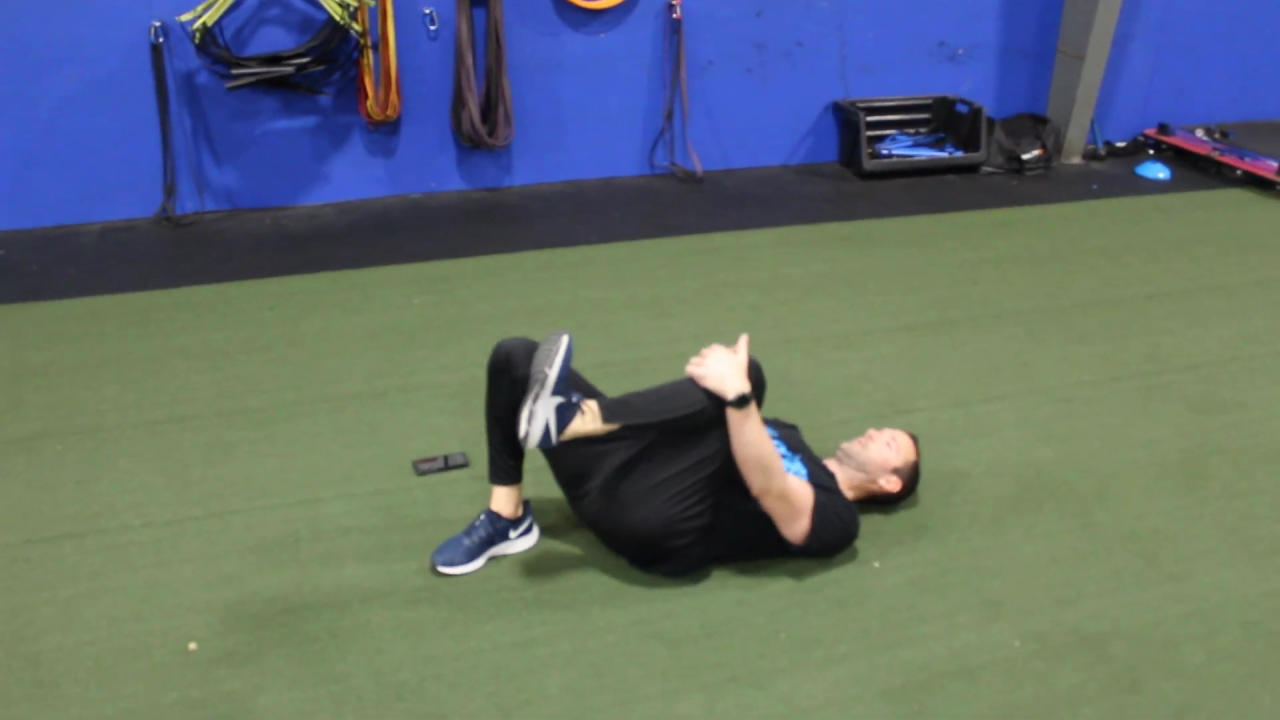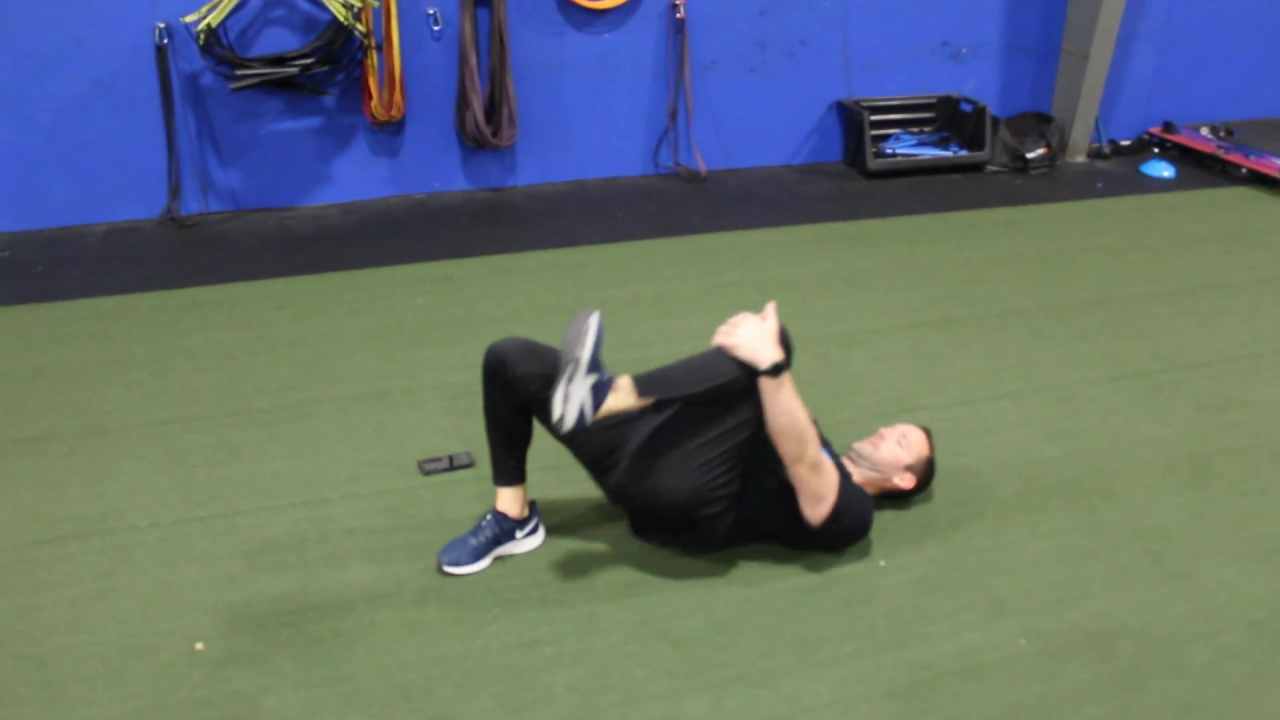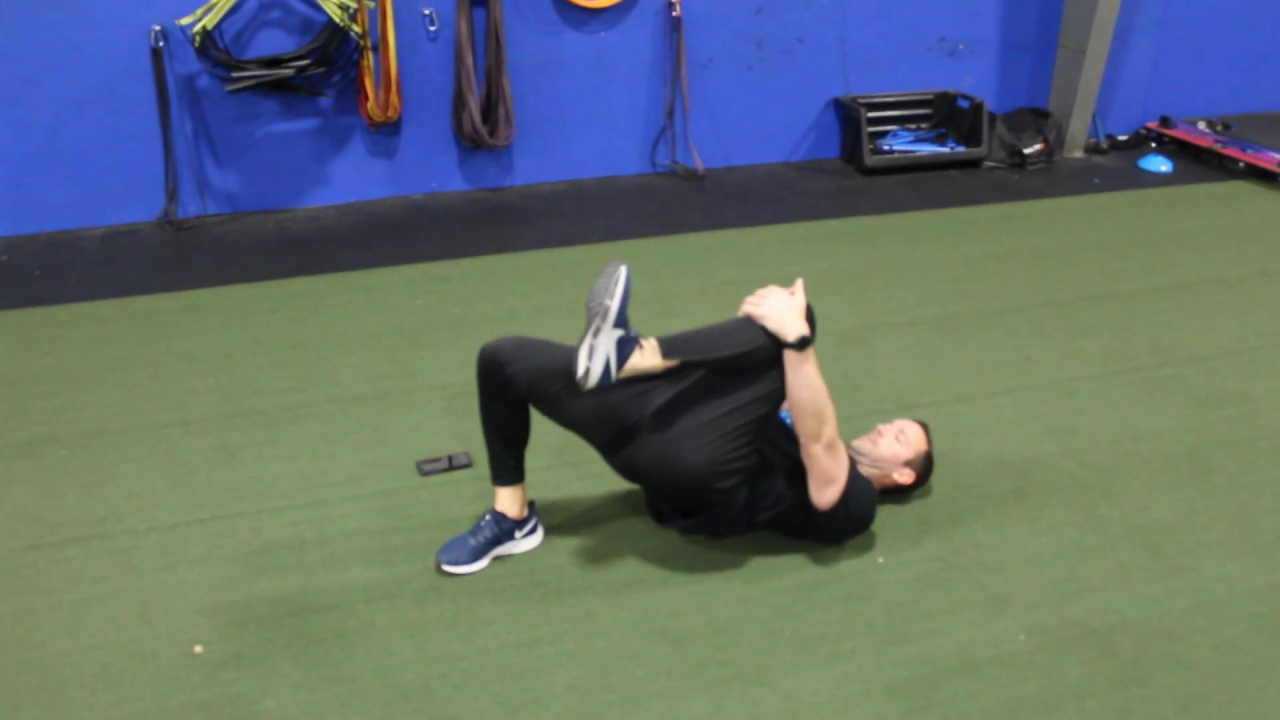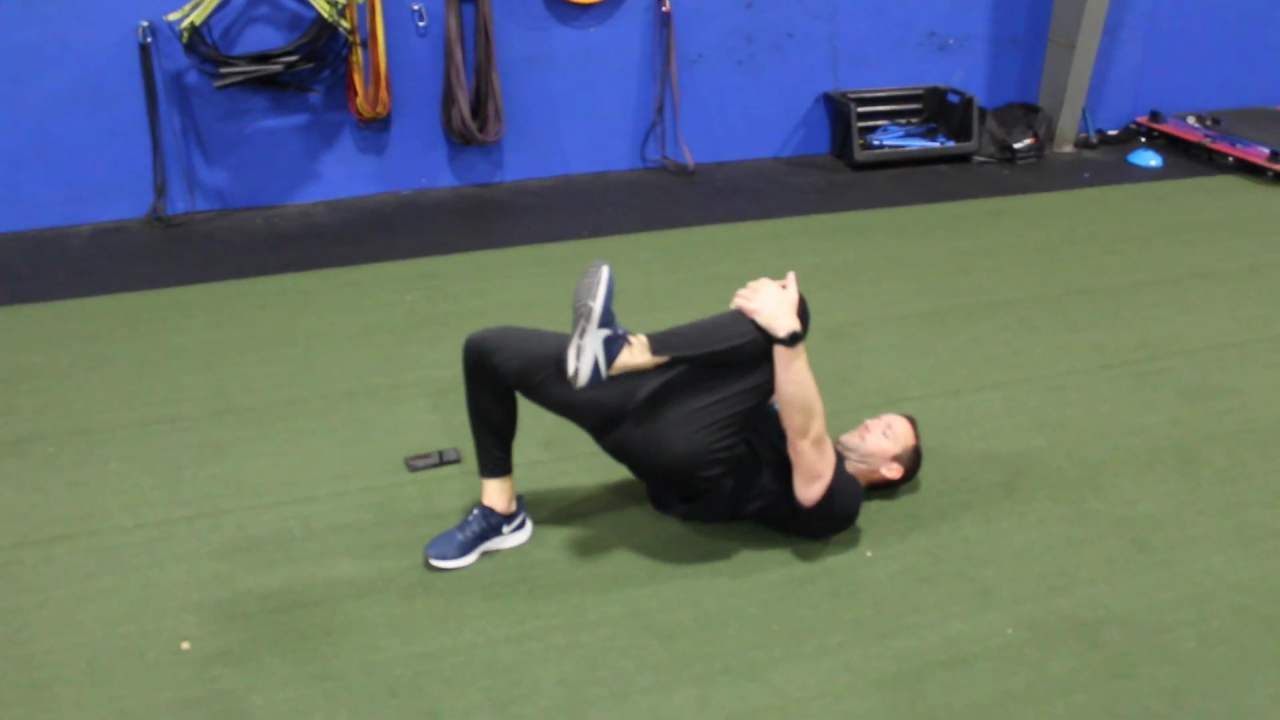
dt=0.2s
person 1, frame 1
left shoulder: (834, 518)
right shoulder: (790, 444)
left elbow: (767, 490)
left wrist: (737, 392)
right wrist: (717, 377)
left hip: (657, 521)
right hip: (621, 474)
left knee: (742, 381)
right knee: (516, 355)
left ankle: (569, 420)
right ankle: (506, 519)
person 1, frame 2
left shoulder: (849, 510)
right shoulder: (815, 466)
left elbow: (801, 459)
left wrist: (767, 362)
right wrist: (740, 350)
left hip: (685, 491)
right hip: (648, 446)
left knee: (768, 352)
right knee: (508, 357)
left ankle: (599, 399)
right ankle: (512, 518)
person 1, frame 3
left shoulder: (852, 502)
right shoulder: (805, 451)
left elbow: (819, 441)
left wrist: (796, 338)
right wrist: (760, 326)
left hip: (699, 465)
right hip: (656, 425)
left knee: (793, 325)
right knee: (502, 359)
left ankle: (629, 355)
right ankle: (512, 519)
person 1, frame 4
left shoulder: (837, 497)
right shoulder: (800, 448)
left elbow: (808, 436)
left wrist: (786, 333)
right wrist: (753, 315)
left hip: (690, 448)
right hip: (647, 409)
left knee: (786, 320)
right knee: (489, 349)
left ankle: (618, 353)
right ankle: (500, 513)
